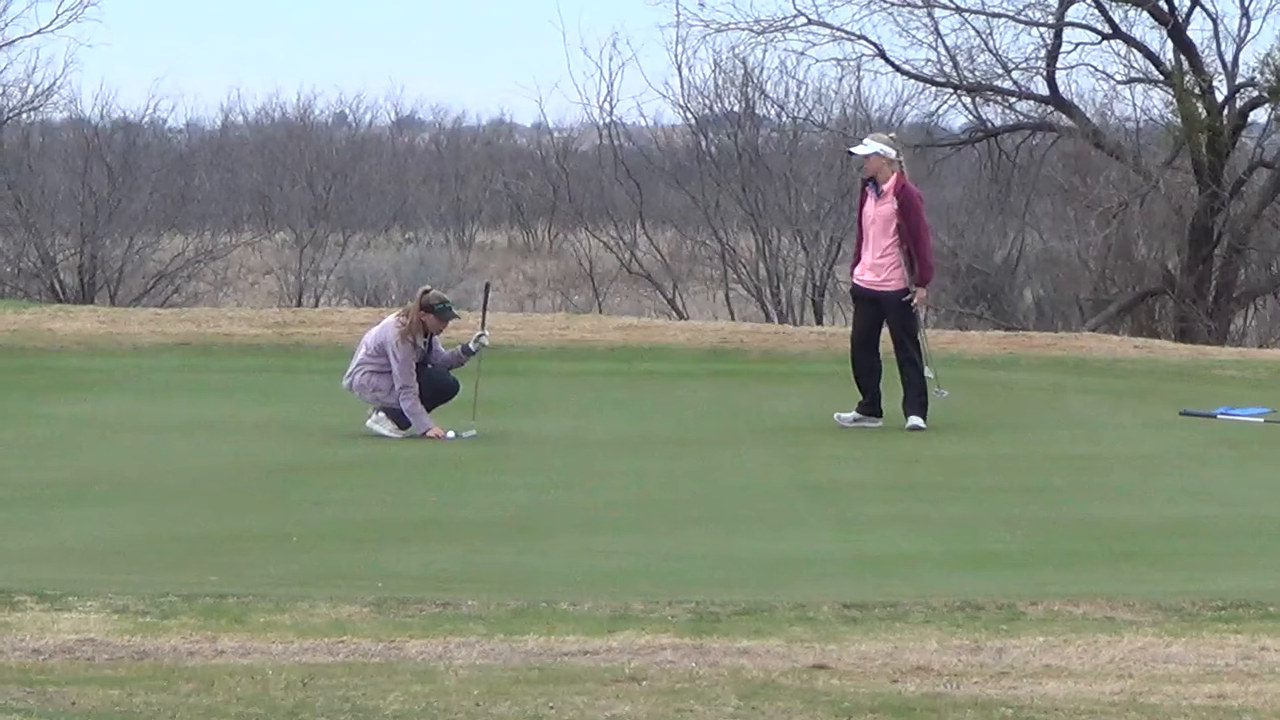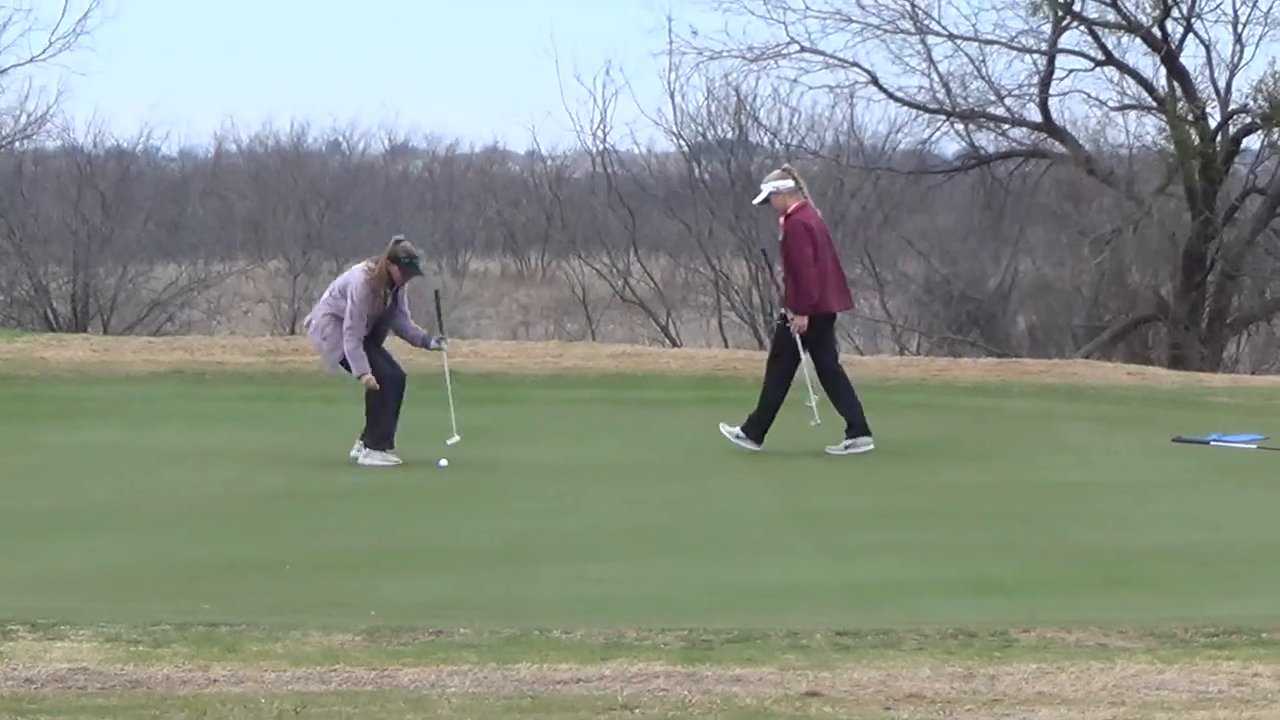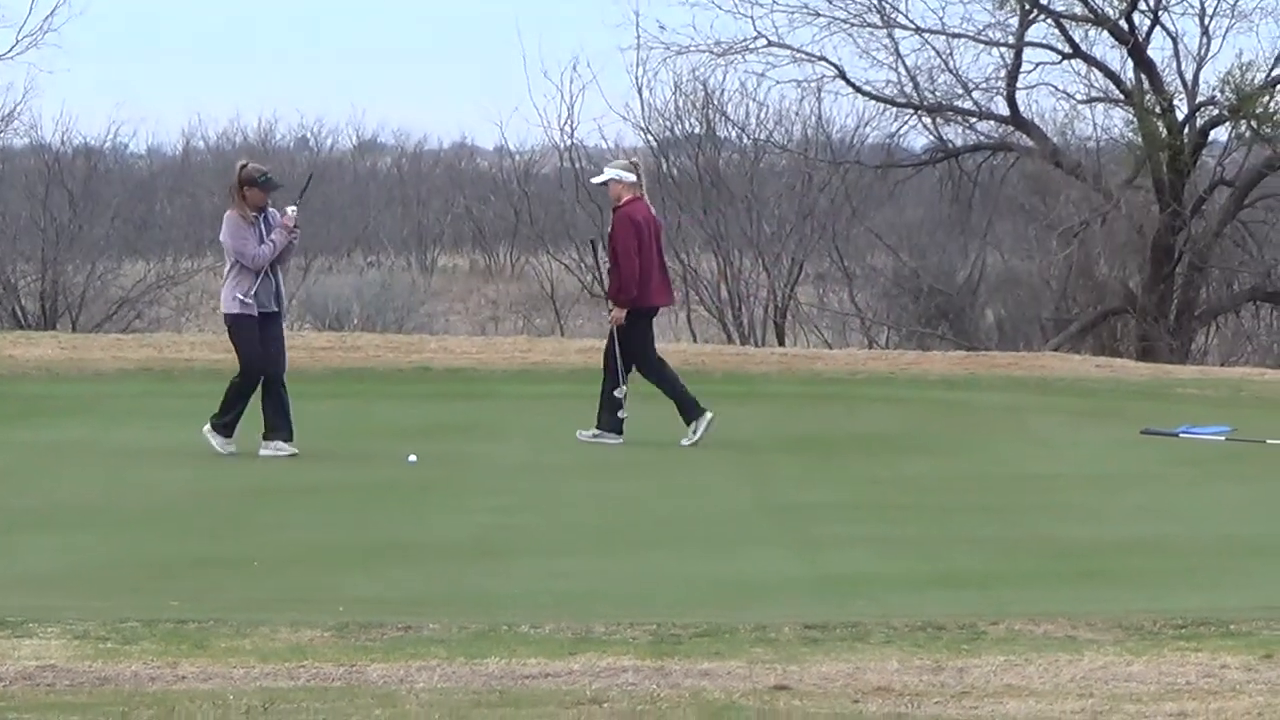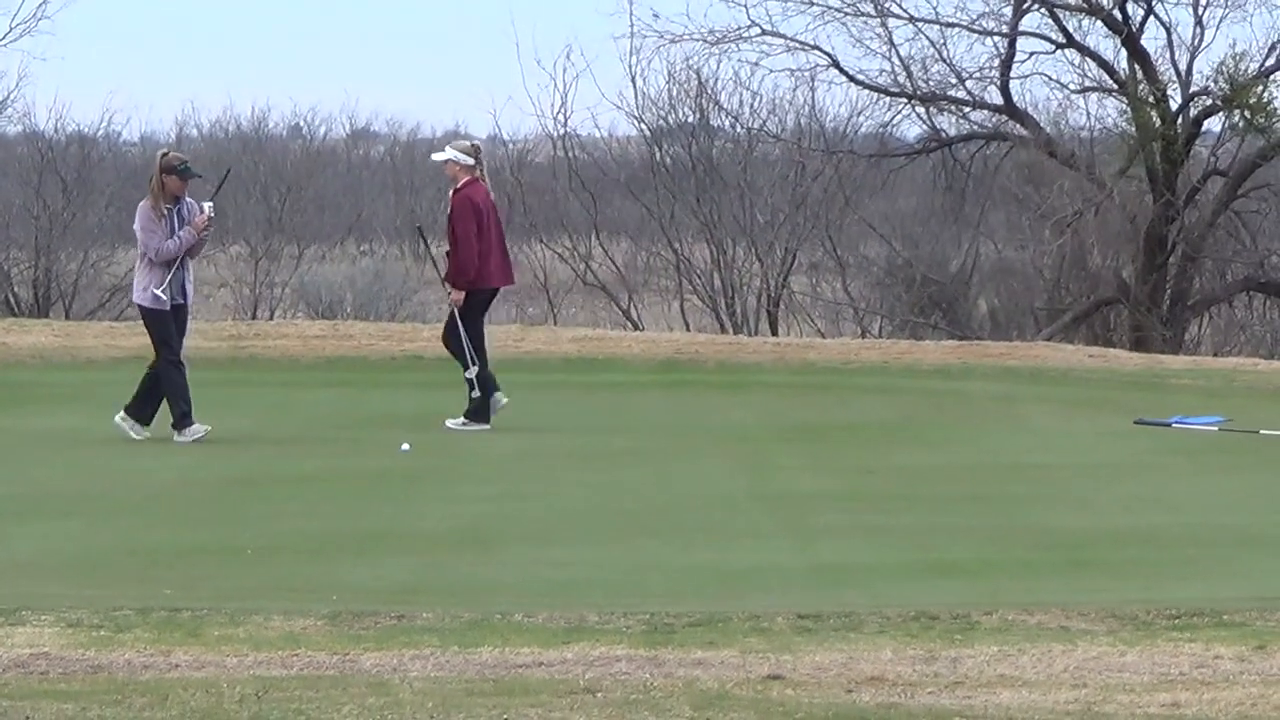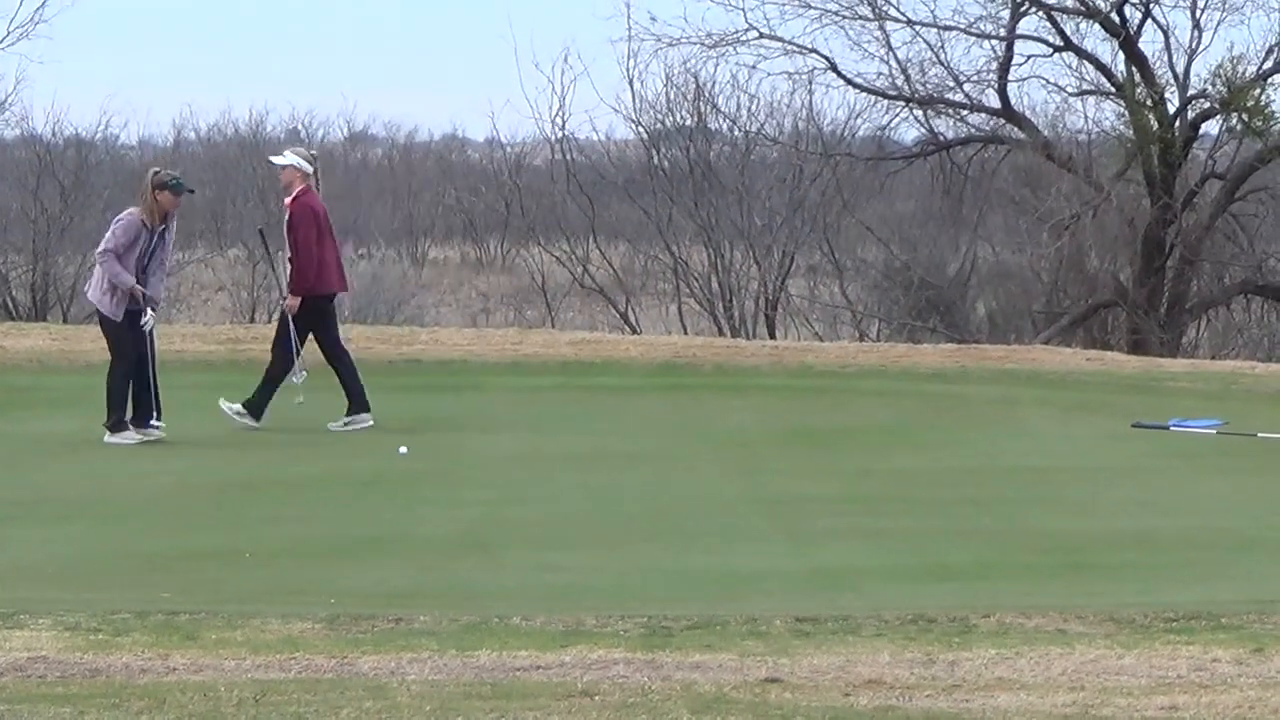
dt=0.7s
person 1, frame 1
left shoulder: (906, 193)
right shoulder: (867, 191)
left elbow: (921, 239)
left wrist: (922, 283)
right wrist: (855, 270)
left hip: (897, 285)
right hip: (866, 284)
left knee: (906, 348)
right knee: (861, 345)
left ankle: (916, 412)
right ankle: (869, 410)
person 1, frame 2
left shoulder: (795, 223)
right shoulder: (810, 216)
left elbow: (803, 269)
left wrist: (801, 310)
left hip: (806, 309)
right hip: (823, 306)
left knee: (779, 368)
right knee: (829, 369)
left ankle: (752, 433)
right ankle: (859, 434)
person 1, frame 3
left shoulder: (625, 215)
right shoulder: (644, 210)
left elbow: (628, 263)
left wrist: (620, 303)
left hip: (637, 300)
right hip: (648, 296)
left knee: (648, 363)
right knee: (616, 360)
left ankle: (695, 414)
right ankle: (609, 427)
person 1, frame 4
left shoulder: (464, 197)
right shoulder: (480, 192)
left elbow: (467, 245)
left wrist: (460, 285)
left hip: (475, 282)
right hip: (488, 277)
left knee: (467, 344)
right knee: (456, 339)
left ankle: (479, 415)
right ankle: (490, 393)
person 1, frame 5
left shoulder: (302, 204)
right shoulder: (306, 201)
left elbow: (305, 252)
left wrist: (296, 292)
left hip: (311, 289)
right hip: (321, 287)
left knee: (284, 348)
right knee: (332, 348)
left ankle: (253, 410)
right ankle: (359, 410)
person 2, frame 1
right shoulder: (400, 335)
left elbow: (440, 360)
right elbow: (406, 390)
left wrist: (469, 349)
right wrist: (426, 426)
left knee: (448, 384)
right knee: (442, 385)
left ankle: (385, 410)
right ankle: (386, 417)
person 2, frame 2
left shoulder: (396, 282)
right shoulder: (363, 282)
left elbow: (401, 320)
right elbow: (351, 332)
left wrist: (427, 339)
right wrist: (362, 372)
left hip: (364, 336)
right hip: (331, 329)
left knee: (396, 379)
right knee: (383, 380)
left ankle: (368, 443)
right ankle: (374, 450)
person 2, frame 3
left shoulder: (271, 215)
right shoulder: (234, 220)
left elbow: (280, 259)
right elbow: (256, 259)
left wrist: (290, 233)
right wrist: (281, 232)
left hip: (269, 303)
right hip: (241, 304)
left knee: (275, 369)
right knee: (252, 367)
left ankle: (275, 438)
right ankle: (218, 428)
person 2, frame 4
left shoulder: (189, 207)
right shoulder: (148, 209)
left elbow: (192, 251)
right elbow: (158, 252)
left wrist: (203, 233)
right wrist: (191, 232)
left hip: (179, 293)
right hip: (153, 294)
left knee: (165, 357)
right knee: (170, 358)
left ankle: (133, 415)
right ankle: (184, 424)
person 2, frame 5
left shoulder: (168, 224)
right shoulder: (132, 219)
left elbow: (160, 266)
right elbow: (104, 254)
left wrist: (153, 301)
right wrist: (129, 284)
left hip: (138, 300)
right hip: (112, 297)
left knee: (146, 357)
right knee: (124, 359)
left ankle: (143, 422)
right ankle: (116, 428)
